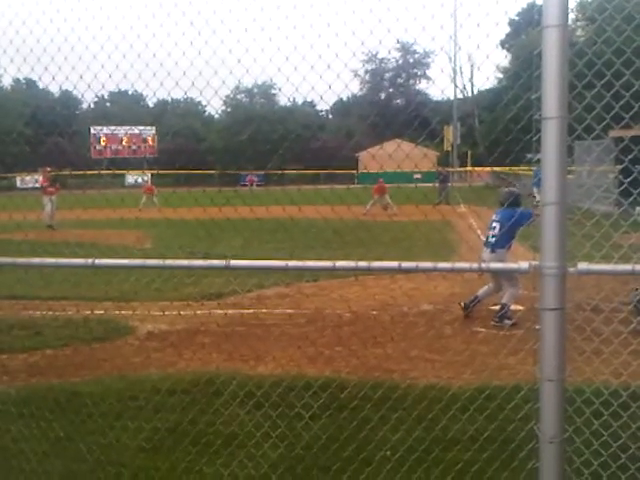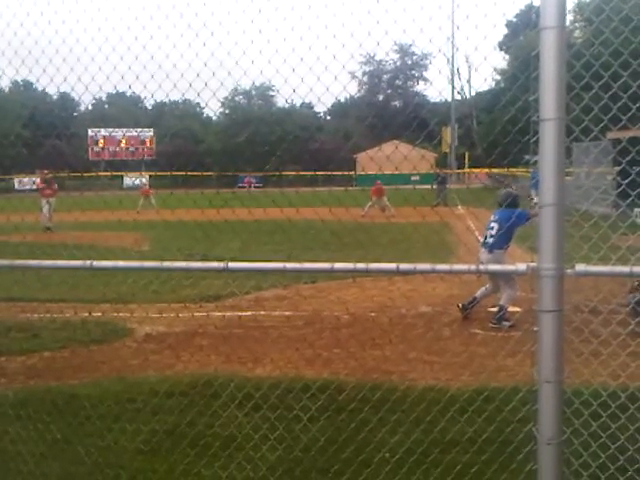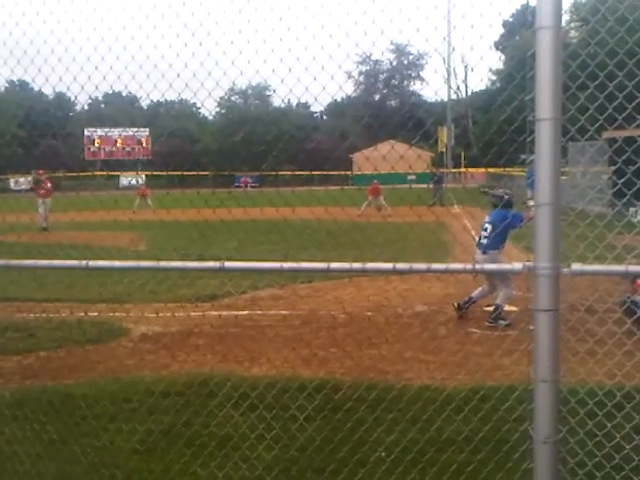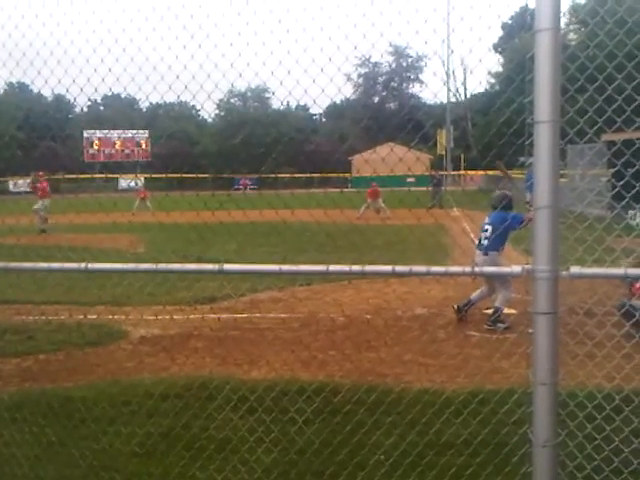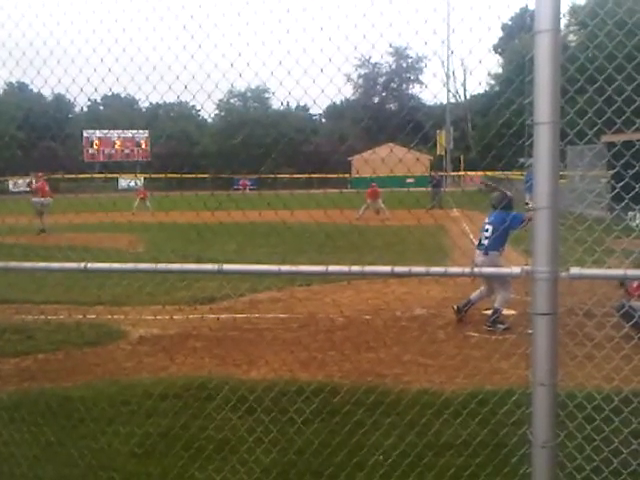
dt=0.3s
person 1, frame 1
left shoulder: (499, 212)
right shoulder: (514, 214)
left elbow: (521, 216)
right elbow: (535, 214)
left hip: (487, 253)
right hip: (497, 255)
left knee: (497, 284)
right knee: (513, 285)
left ankle: (468, 305)
right ankle: (500, 317)
person 1, frame 2
left shoulder: (497, 213)
right shoulder: (512, 214)
right elbow: (533, 213)
left hip: (484, 254)
right hip: (495, 255)
left knee: (495, 284)
right knee: (510, 286)
left ankle: (466, 306)
right ankle: (498, 319)
person 1, frame 3
left shoulder: (492, 214)
right shoulder: (505, 215)
left elbow: (519, 219)
right elbow: (528, 217)
left wrist: (528, 212)
right wrist: (534, 208)
left hip: (481, 254)
right hip: (490, 256)
left knee: (491, 285)
right knee: (506, 285)
left ankle: (462, 305)
right ankle: (494, 317)
person 1, frame 4
left shoulder: (492, 215)
right shoulder: (506, 216)
left elbow: (518, 224)
right elbow: (528, 218)
left hip: (480, 256)
right hip: (490, 258)
left knee: (490, 287)
right knee: (505, 287)
left ankle: (462, 308)
right ankle: (493, 320)
person 1, frame 5
left shoulder: (493, 215)
right shoulder: (506, 216)
left elbow: (518, 221)
right elbow: (528, 218)
left hip: (480, 256)
right hip: (490, 257)
left knee: (489, 287)
right knee: (504, 287)
left ankle: (461, 308)
right ankle: (493, 321)
